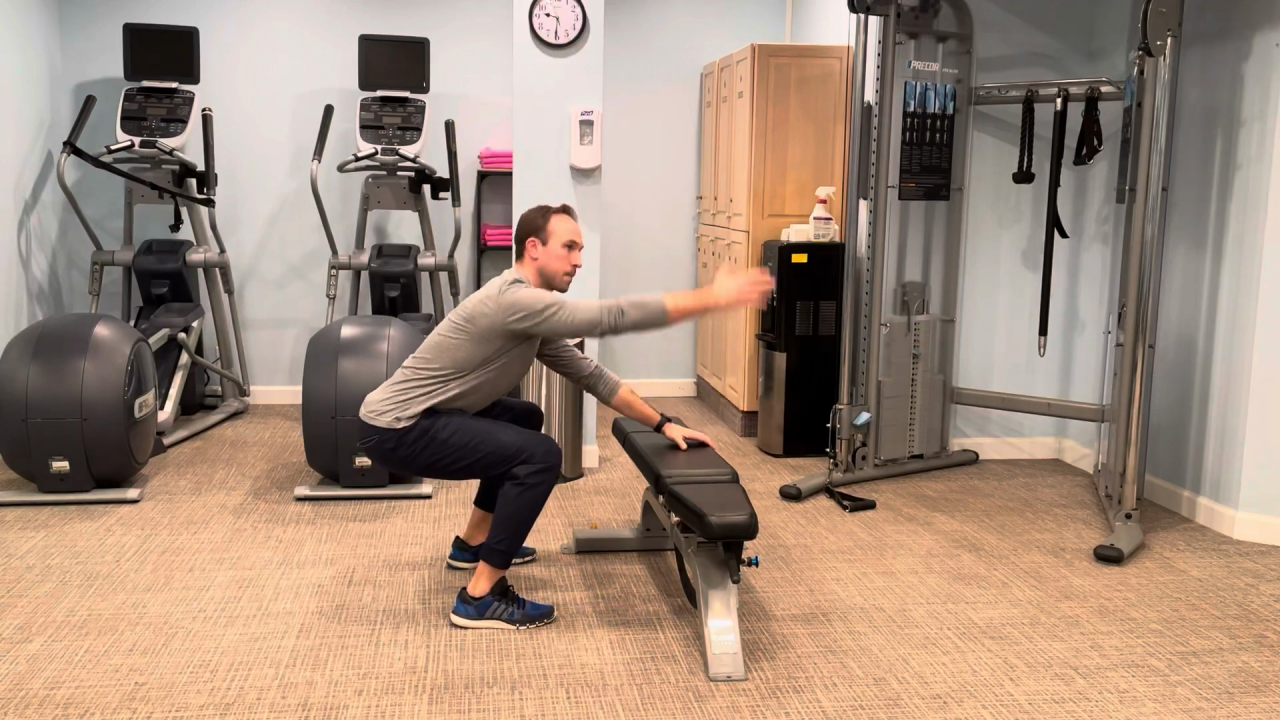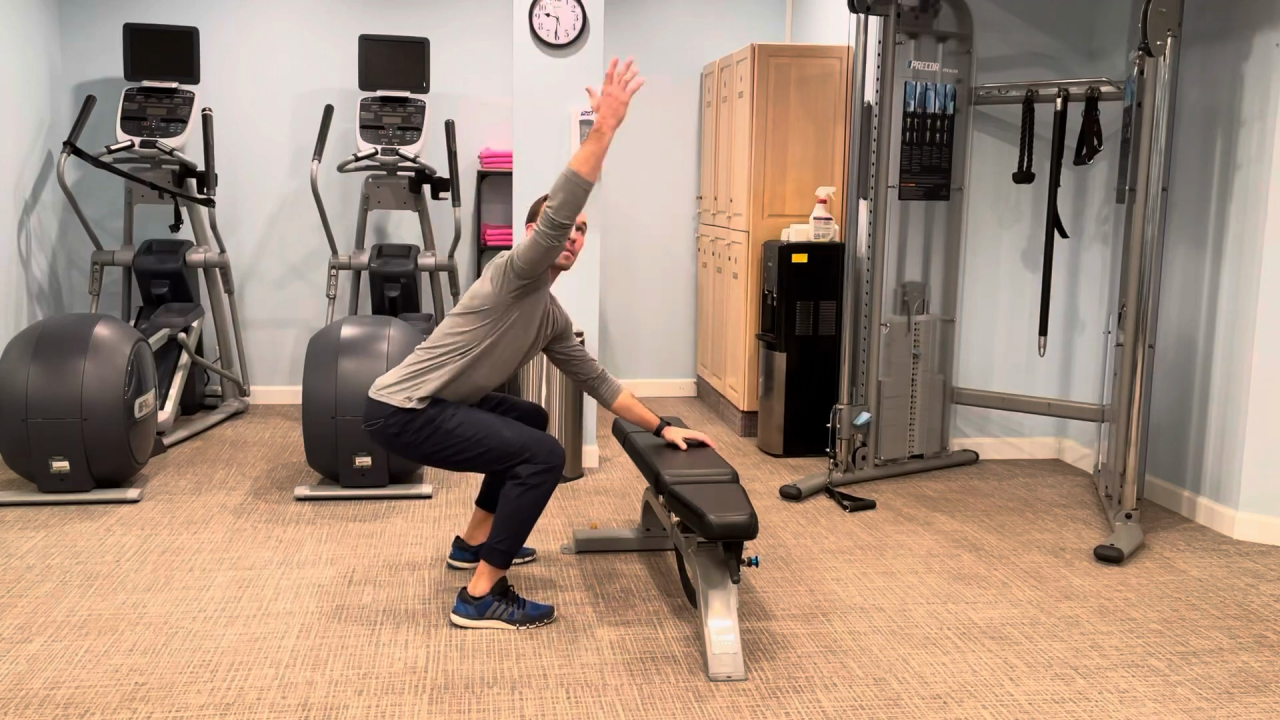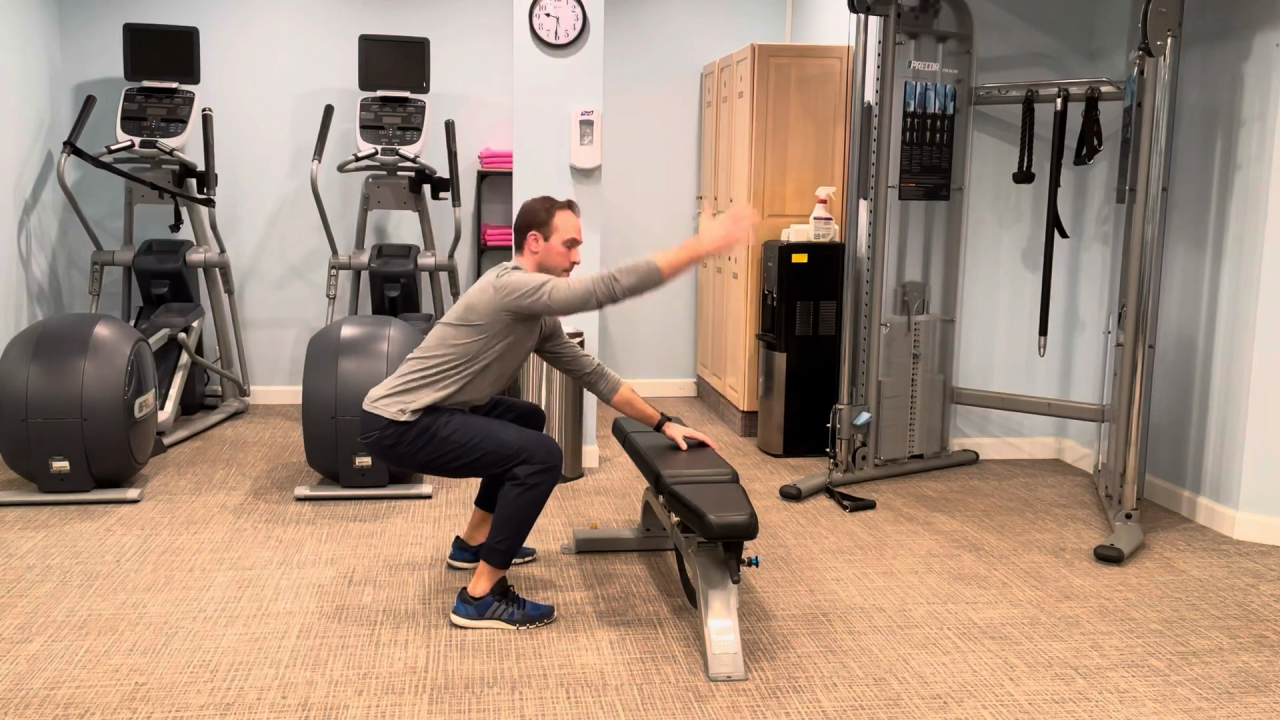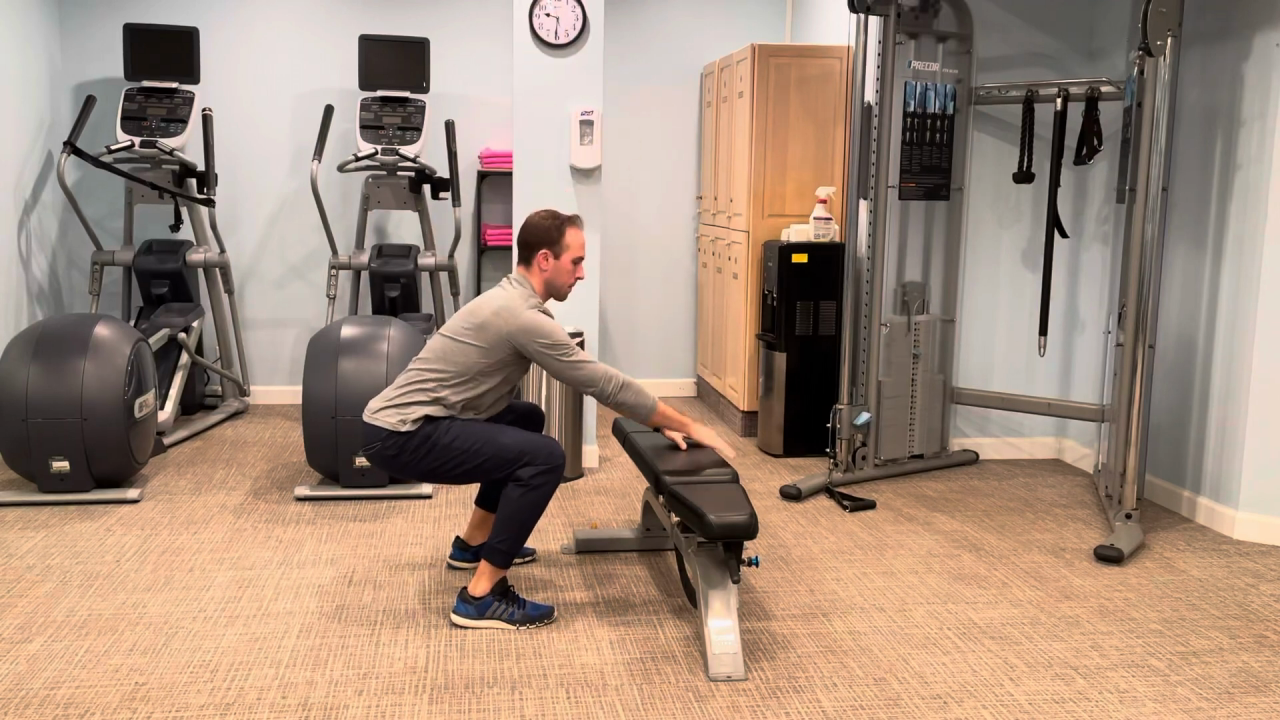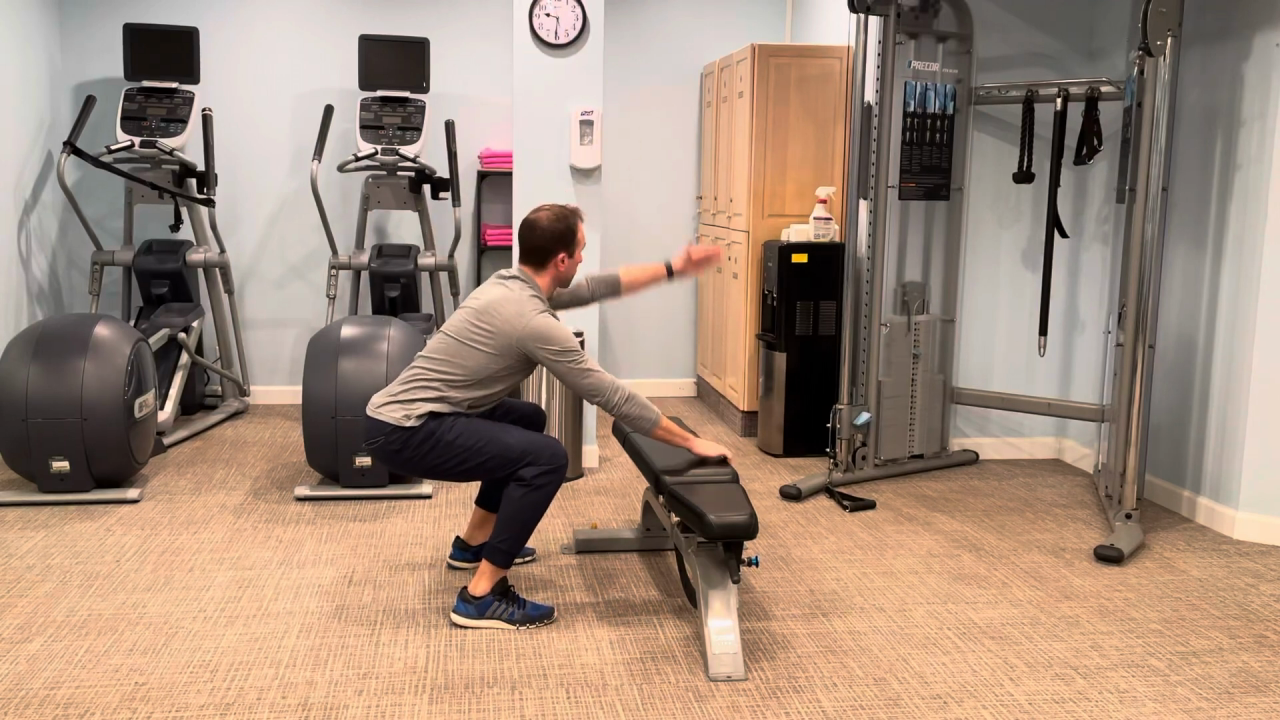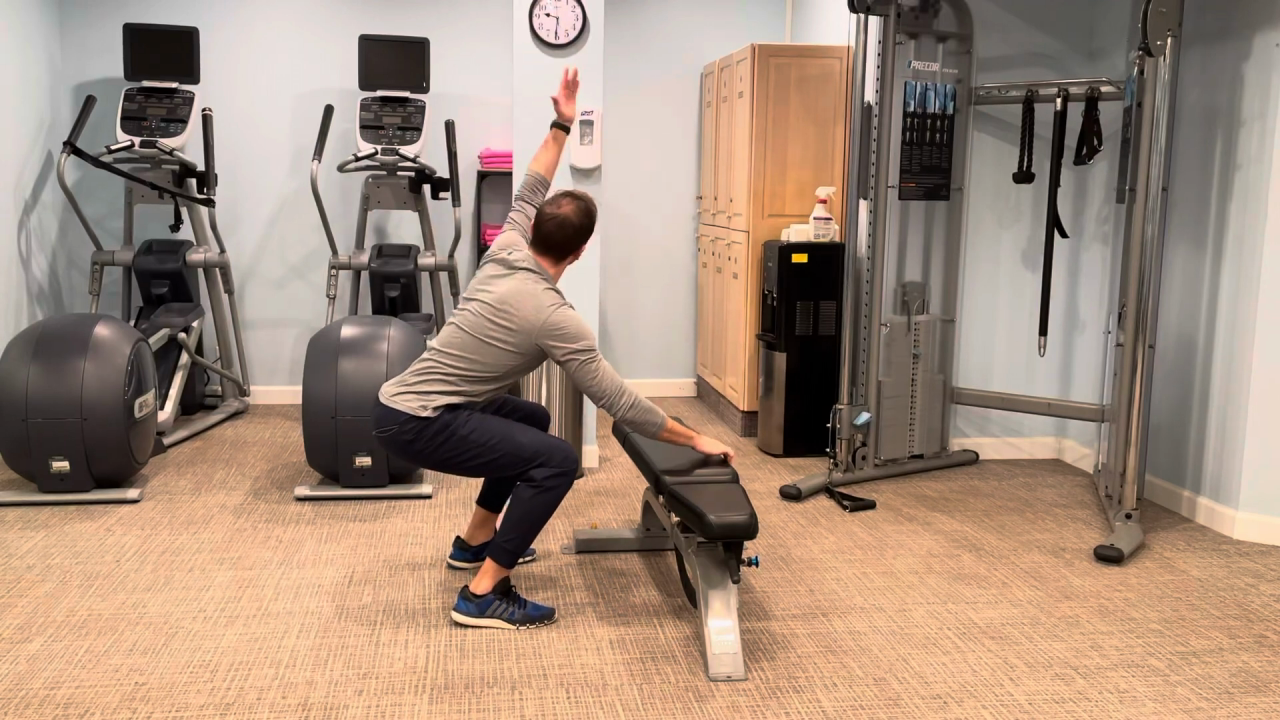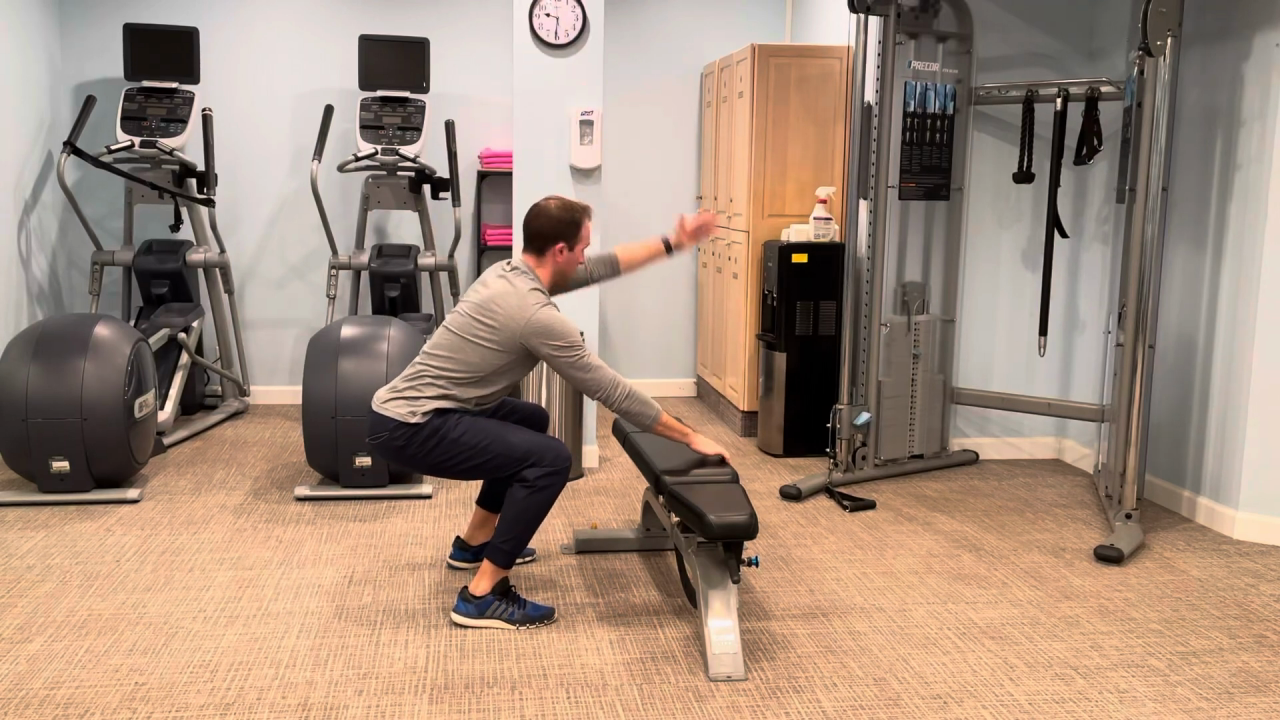
dt=0.4s
person 1, frame 1
left shoulder: (528, 305)
right shoulder: (516, 300)
left elbow: (589, 373)
right elbow: (616, 317)
left wrist: (663, 424)
right wrist: (712, 298)
left hip: (412, 416)
right hip: (395, 430)
left knee: (524, 421)
right knee: (539, 455)
left ankle: (473, 542)
right ankle: (481, 596)
person 1, frame 2
left shoulder: (549, 316)
right shoulder: (511, 276)
left elbow: (596, 379)
right elbow: (556, 216)
left wrist: (662, 427)
right wrist: (603, 128)
left hip: (431, 405)
right hip: (400, 412)
left knee: (529, 425)
right knee: (542, 455)
left ankle: (474, 542)
right ankle: (481, 596)
person 1, frame 3
left shoulder: (535, 316)
right shoulder: (514, 285)
left elbow: (592, 370)
right elbow: (608, 287)
left wrist: (663, 422)
right wrist: (704, 244)
left hip: (423, 416)
right hip: (397, 424)
left knee: (527, 420)
right knee: (540, 456)
left ankle: (474, 543)
right ankle: (480, 598)
person 1, frame 4
left shoulder: (517, 305)
right shoulder: (522, 316)
left elbow: (592, 378)
right elbow: (607, 384)
left wrist: (663, 424)
right wrist: (689, 424)
left hip: (409, 421)
right hip: (399, 435)
left knee: (526, 420)
right knee: (542, 457)
left ankle: (473, 542)
right ankle: (481, 596)
person 1, frame 5
left shoulder: (512, 287)
right shoulder: (531, 321)
left elbow: (588, 289)
right elbow: (611, 395)
left wrist: (668, 269)
right wrist: (691, 442)
left hip: (405, 416)
right hip: (403, 432)
left knee: (527, 421)
right knee: (545, 457)
left ankle: (474, 542)
right ankle: (481, 597)
person 1, frame 6
left shoulder: (502, 257)
right shoulder: (551, 316)
left elbow: (530, 192)
right elbow: (618, 400)
left wrist: (562, 124)
right wrist: (695, 440)
left hip: (408, 403)
right hip: (414, 423)
left knee: (531, 423)
right knee: (556, 461)
left ankle: (475, 541)
right ankle: (482, 594)
person 1, frame 7
left shoulder: (505, 275)
right shoulder: (537, 315)
left elbow: (594, 268)
right elbow: (612, 391)
left wrist: (669, 245)
right wrist: (690, 437)
left hip: (407, 412)
right hip: (406, 429)
left knee: (529, 422)
right knee: (549, 459)
left ankle: (475, 543)
right ankle: (481, 597)
